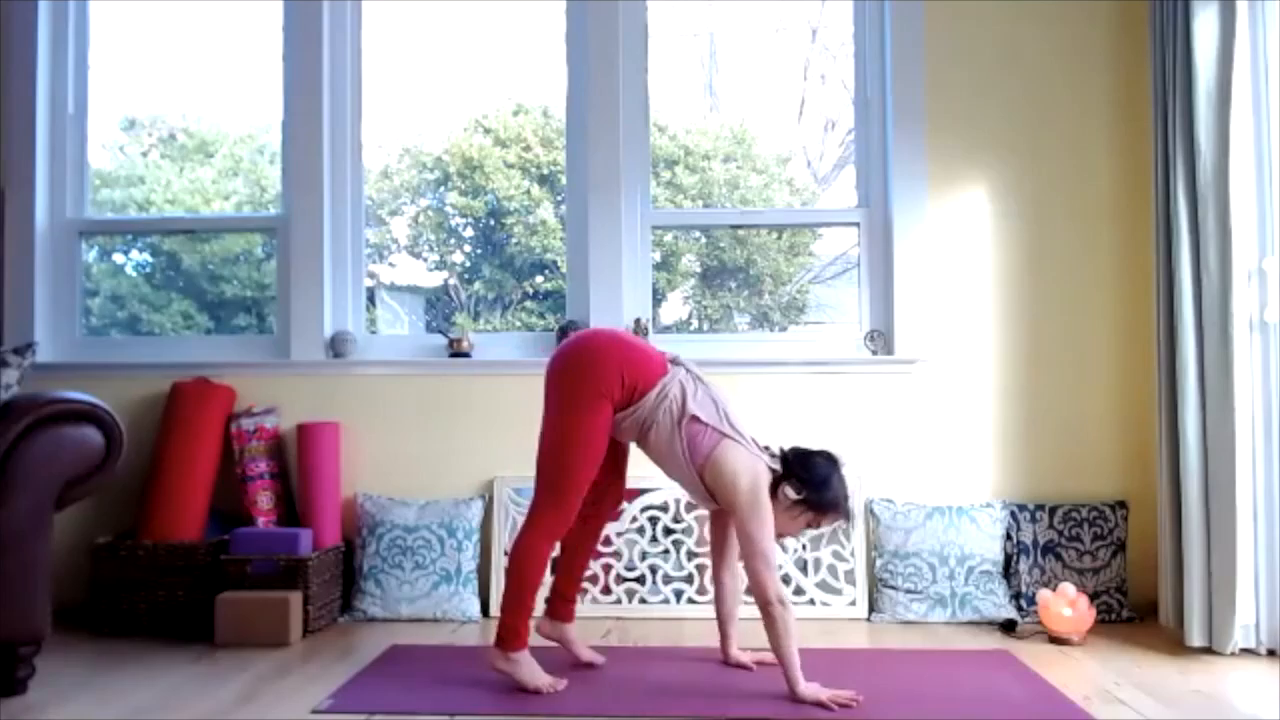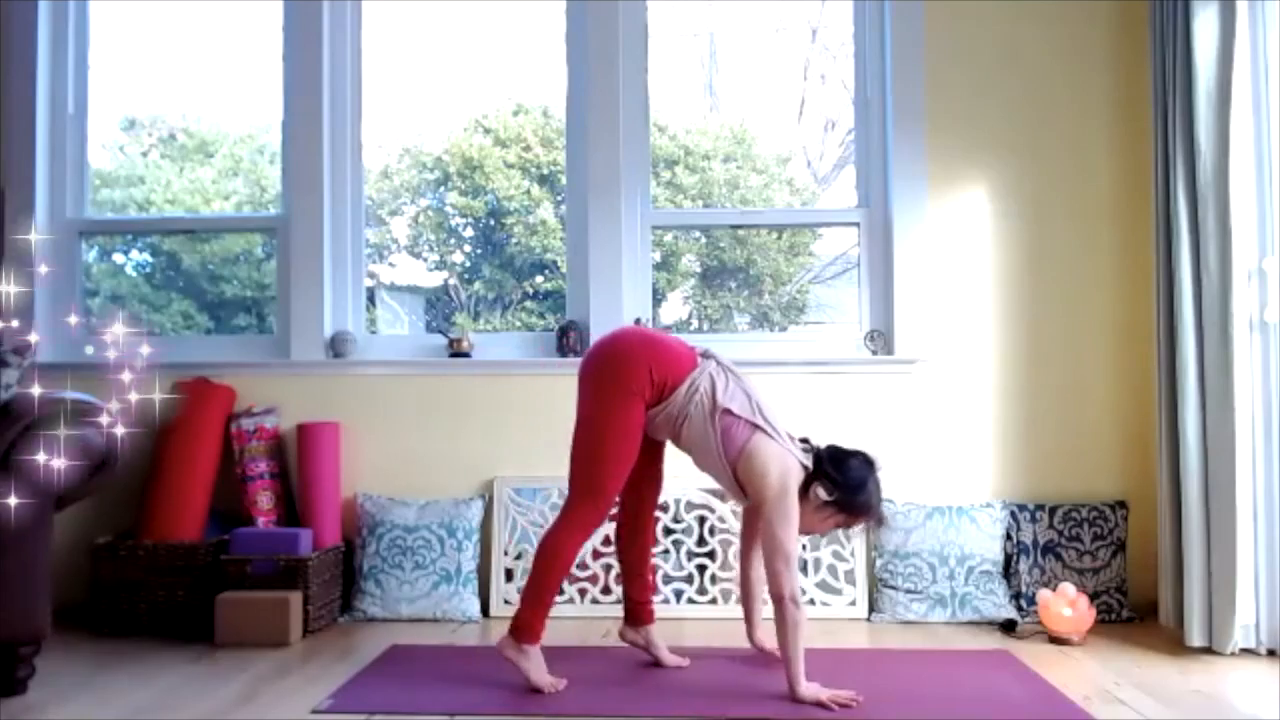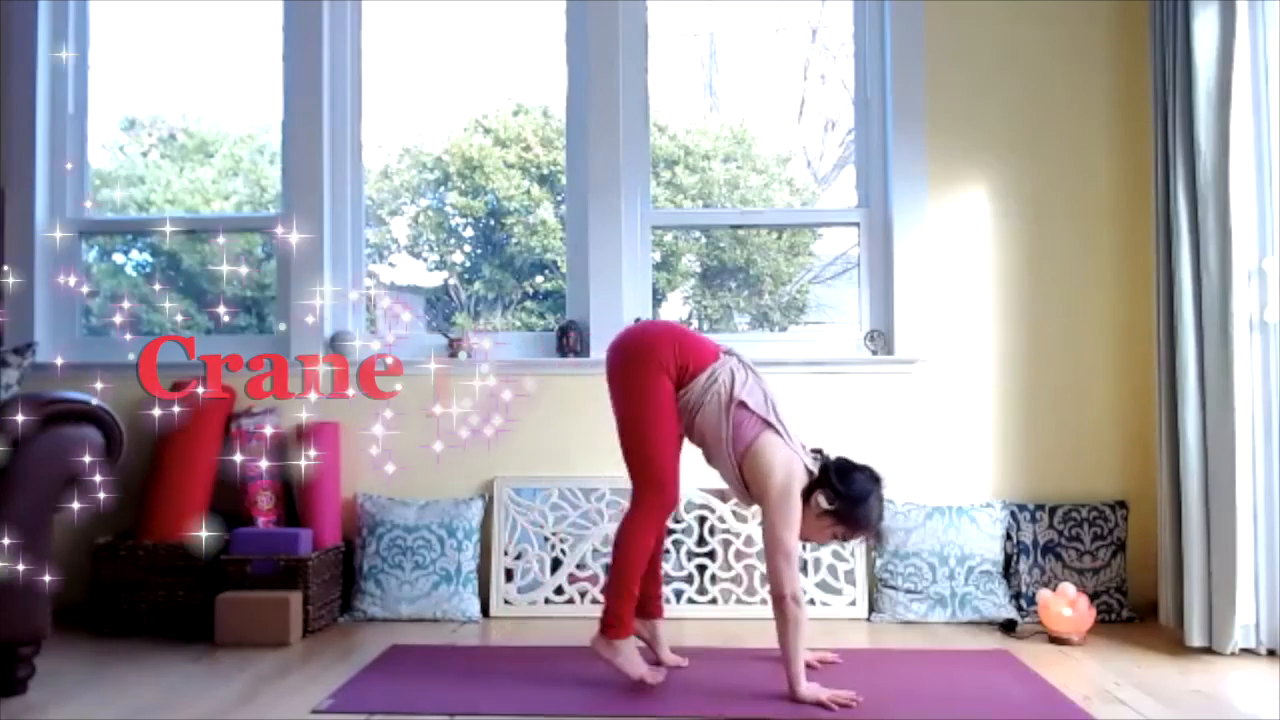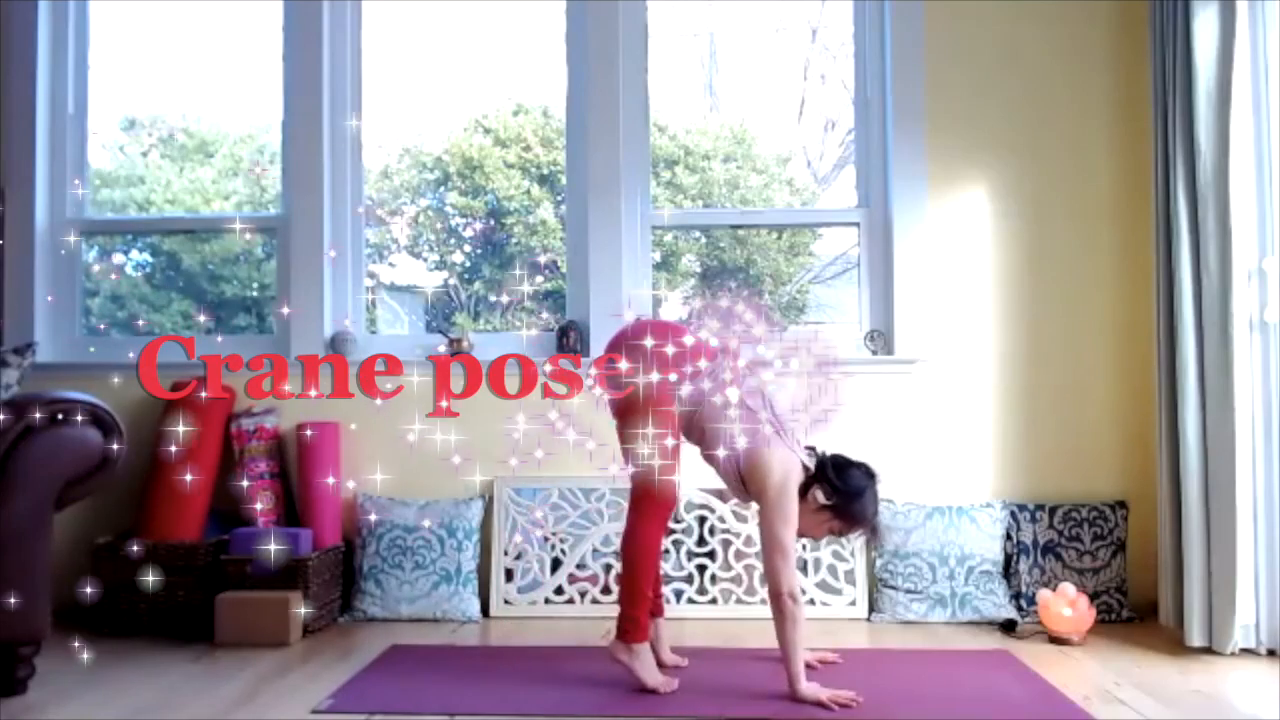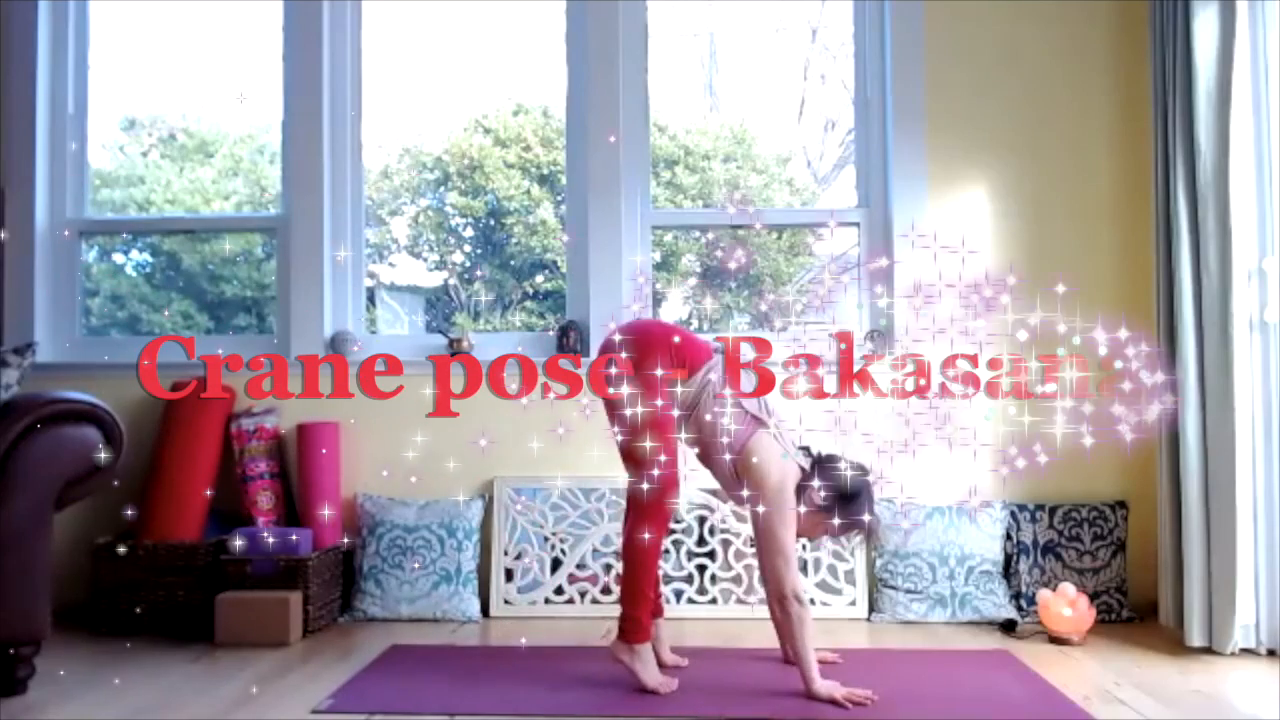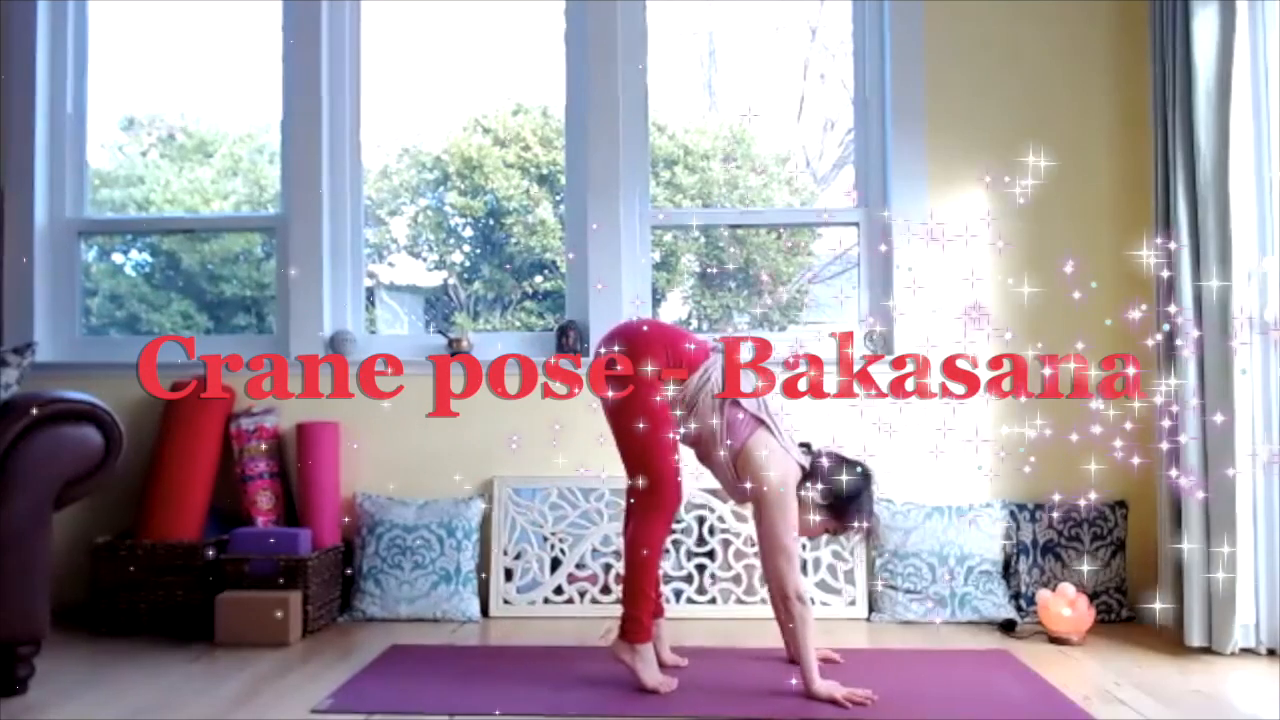
dt=0.3s
person 1, frame 1
left shoulder: (736, 478)
right shoulder: (750, 485)
left elbow: (726, 564)
right elbow: (772, 596)
left wrist: (730, 647)
right wrist: (799, 685)
left hip: (611, 366)
right hip: (598, 368)
left knee: (598, 505)
right knee: (556, 515)
left ankle: (560, 621)
right ankle: (511, 647)
person 1, frame 2
left shoulder: (789, 469)
right shoulder: (781, 481)
left elbow: (756, 551)
right elbow: (786, 591)
left wrist: (755, 631)
right wrist: (799, 682)
left hip: (646, 367)
right hip: (628, 365)
left knee: (641, 504)
right knee: (589, 509)
left ankle: (639, 624)
right ankle: (523, 638)
person 1, frame 3
left shoulder: (796, 475)
right shoulder: (784, 483)
left elbow: (785, 586)
right elbow: (788, 590)
left wrist: (794, 650)
right wrist: (799, 685)
left hip: (672, 362)
right hip: (650, 353)
left knee: (659, 501)
right knee: (656, 500)
left ankle: (646, 620)
right ankle: (615, 634)
person 1, frame 4
left shoulder: (792, 469)
right shoulder: (783, 480)
left elbow: (781, 580)
right elbow: (786, 590)
left wrist: (792, 650)
right wrist: (799, 683)
left hip: (666, 364)
right hip: (647, 356)
left knee: (654, 502)
right knee: (654, 504)
left ankle: (651, 627)
right ankle: (631, 640)
person 1, frame 5
left shoulder: (778, 473)
right shoulder: (778, 484)
left elbow: (771, 573)
right elbow: (789, 592)
left wrist: (791, 647)
right wrist: (814, 681)
left hip: (663, 365)
right hip: (641, 357)
left knee: (650, 502)
right knee: (654, 505)
left ankle: (652, 630)
right ankle: (634, 640)
person 1, frame 6
left shoulder: (784, 473)
right shoulder: (779, 484)
left elbow: (775, 573)
right elbow: (792, 592)
left wrist: (796, 647)
right wrist: (813, 681)
left hip: (654, 360)
right hip: (638, 354)
left knee: (650, 500)
right knee: (659, 502)
left ankle: (653, 631)
right ankle: (635, 639)
